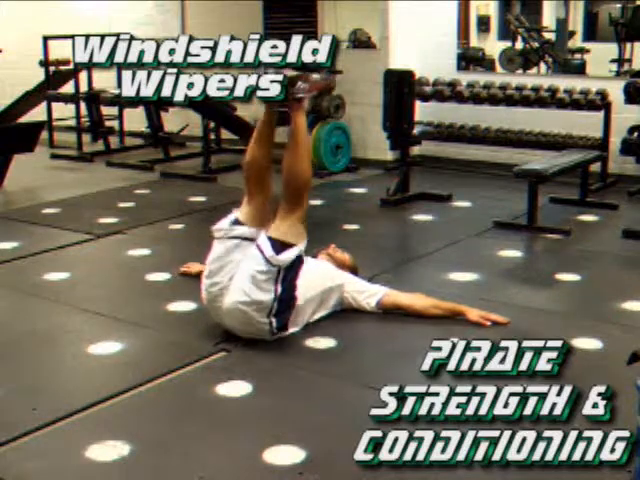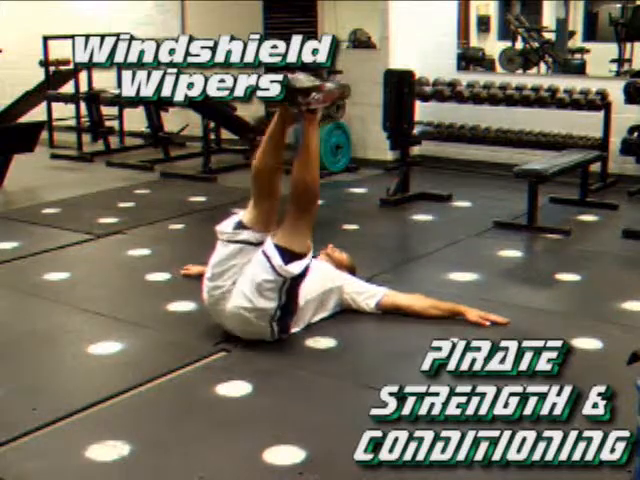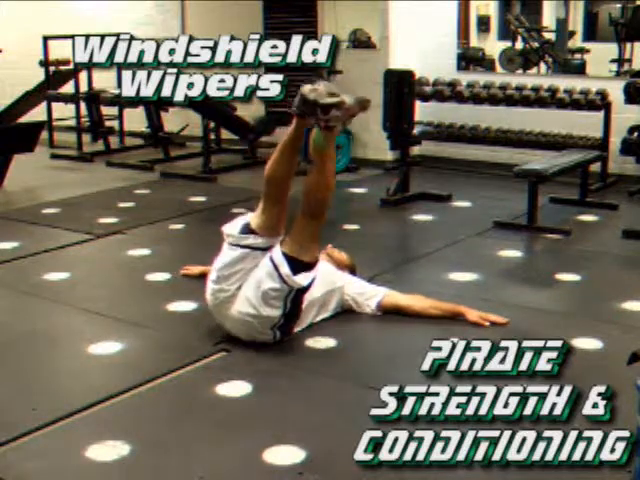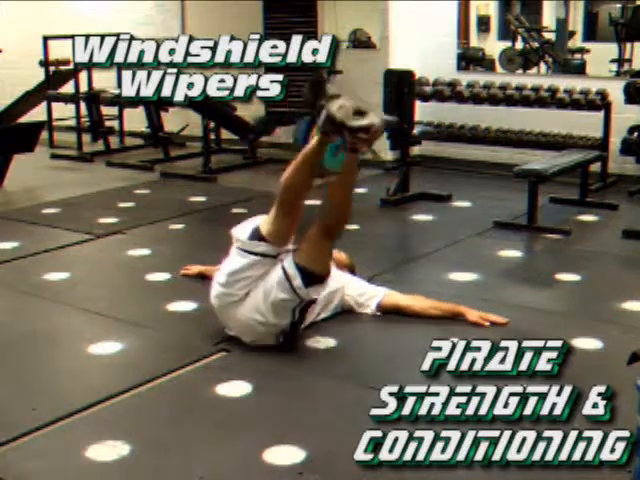
dt=0.2s
person 1, frame 1
left shoulder: (342, 282)
right shoulder: (298, 267)
left elbow: (406, 301)
left wrist: (464, 310)
left hip: (256, 310)
right hip: (221, 290)
left knee: (293, 201)
right knee: (258, 193)
right ankle: (274, 102)
person 1, frame 2
left shoulder: (342, 282)
right shoulder: (292, 266)
left elbow: (406, 301)
left wrist: (462, 310)
left hip: (256, 312)
right hip: (222, 292)
left knee: (301, 207)
right knee: (264, 196)
right ankle: (286, 111)
person 1, frame 3
left shoulder: (343, 283)
right shoulder: (291, 265)
left elbow: (405, 302)
left wrist: (462, 311)
right wrist: (209, 269)
left hip: (259, 317)
right hip: (224, 294)
left knee: (311, 214)
right knee: (273, 203)
right ankle: (303, 119)
person 1, frame 4
left shoulder: (344, 283)
right shoulder: (296, 264)
left elbow: (406, 302)
left wrist: (461, 311)
right wrist: (208, 270)
left hip: (265, 321)
right hip: (231, 295)
left knee: (327, 228)
right knee: (286, 211)
left ankle: (352, 148)
right ankle: (324, 136)
